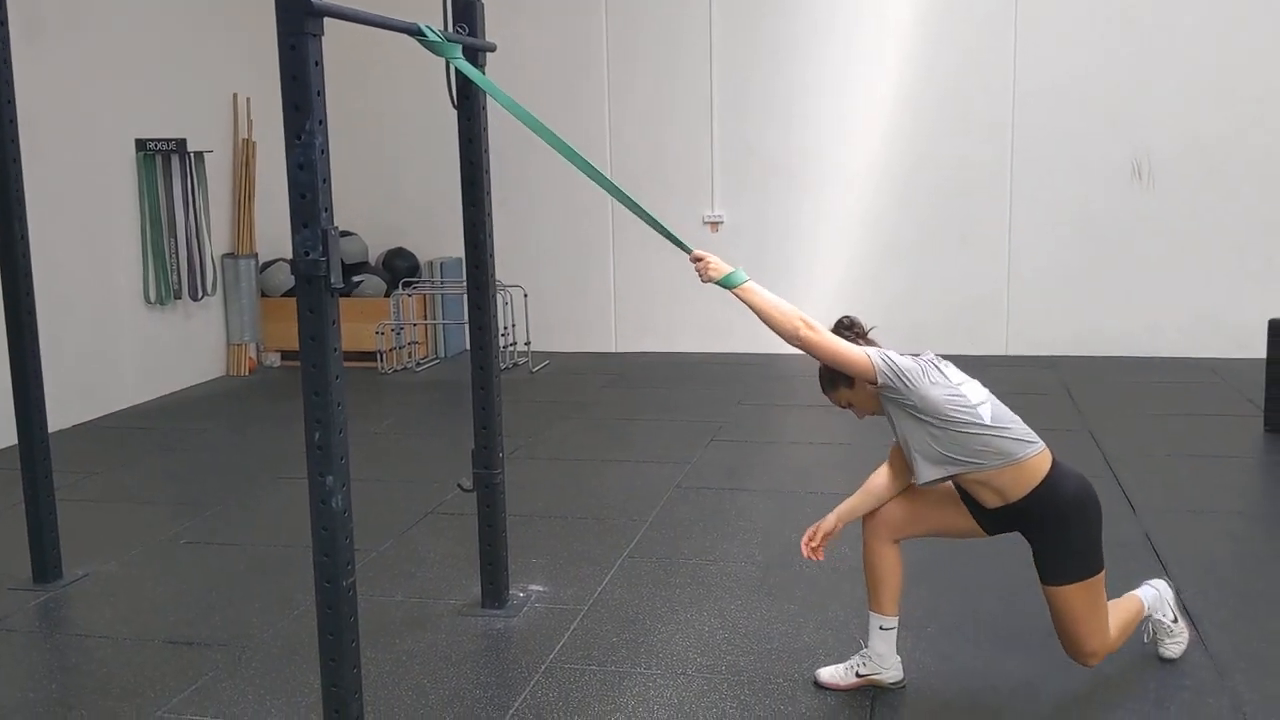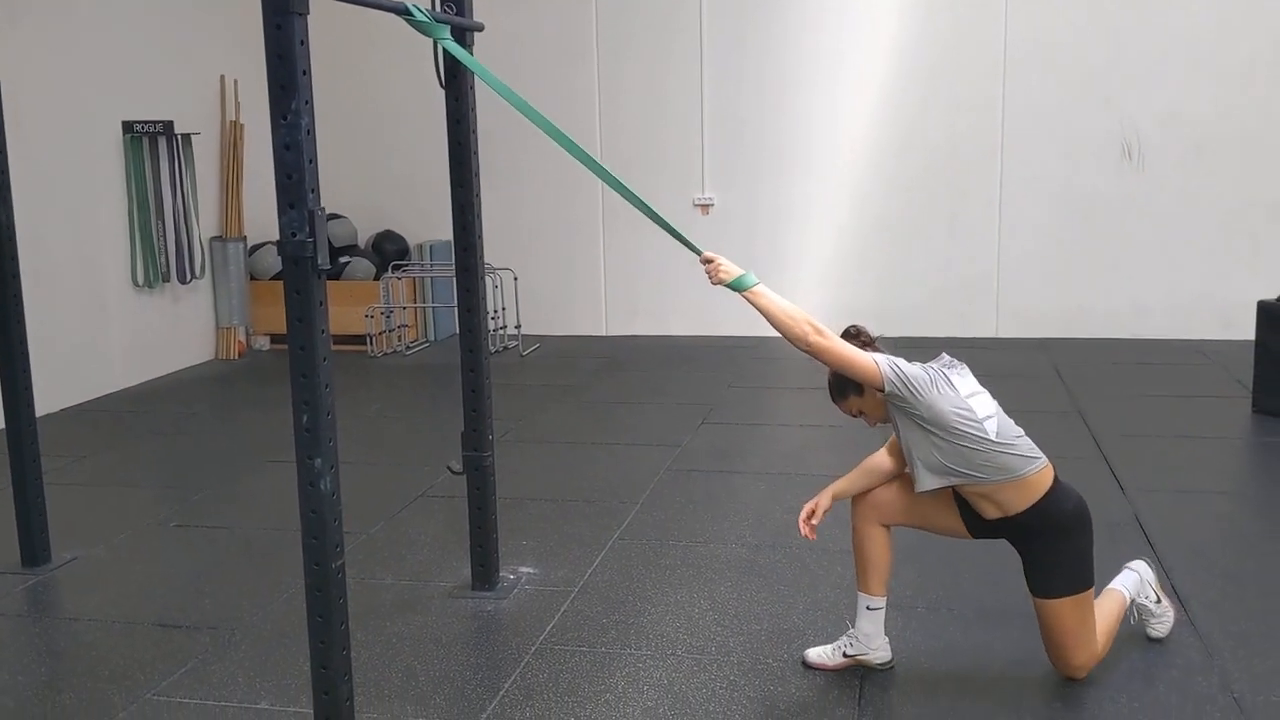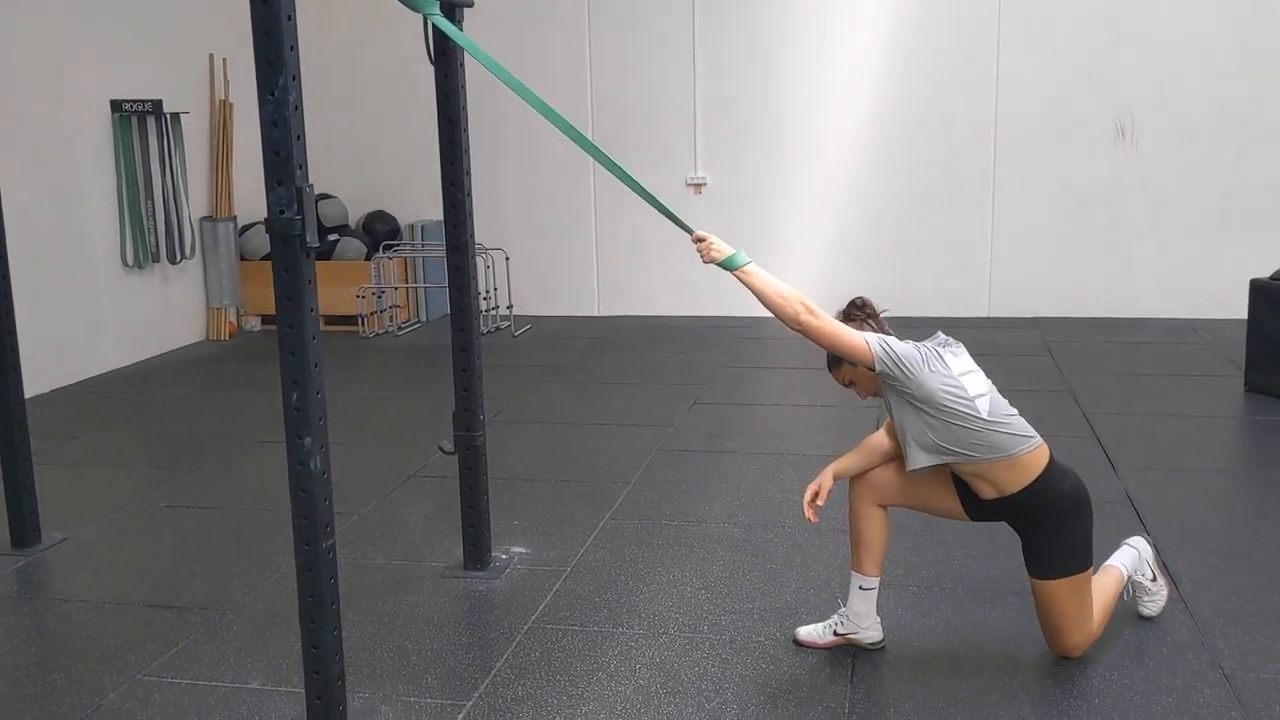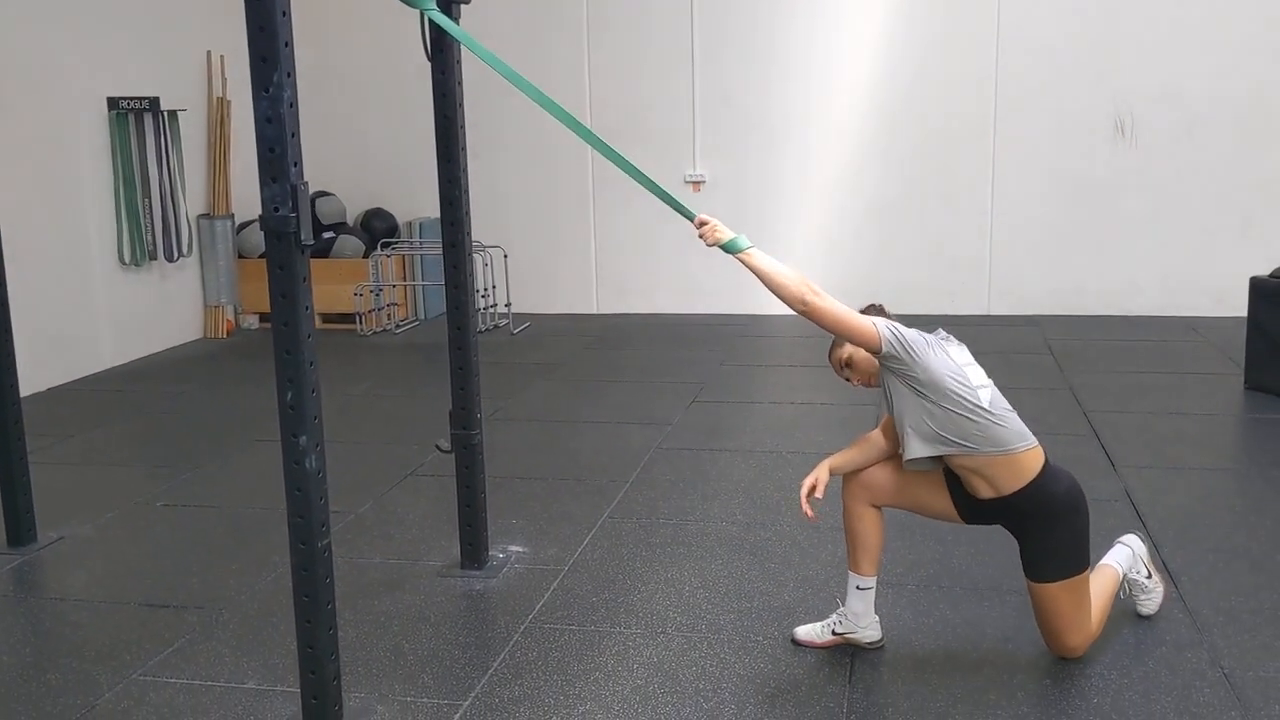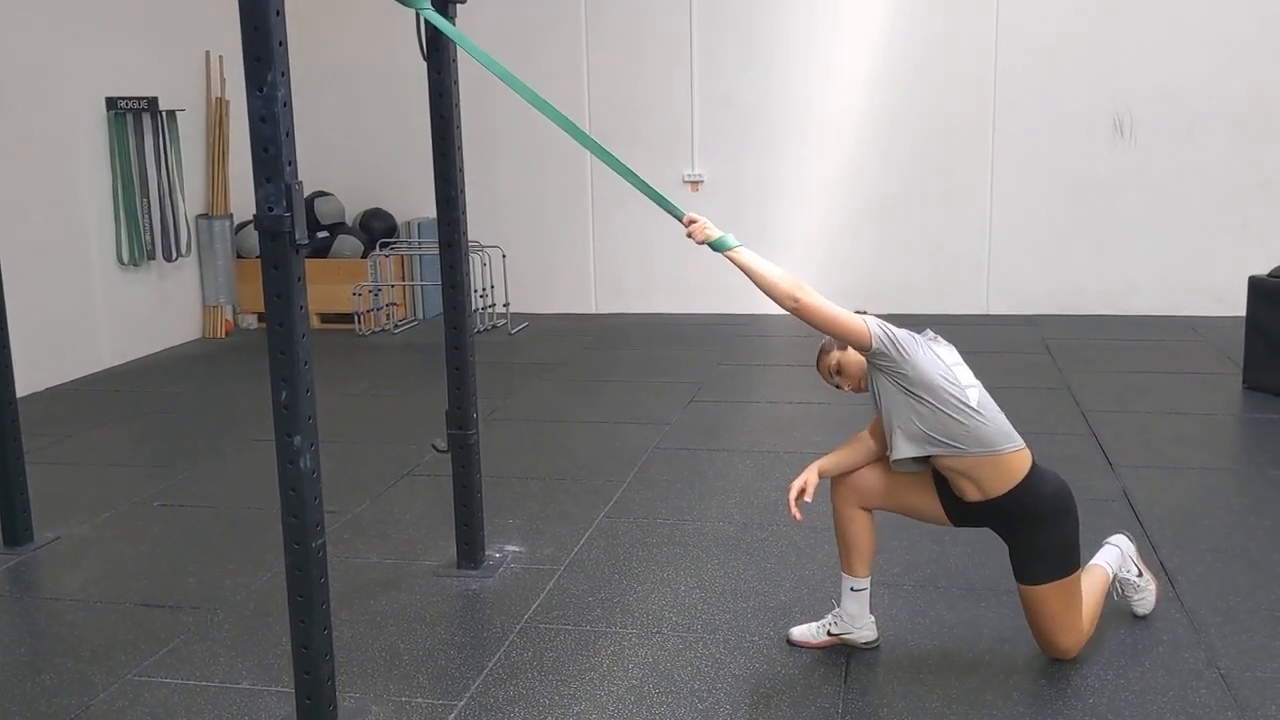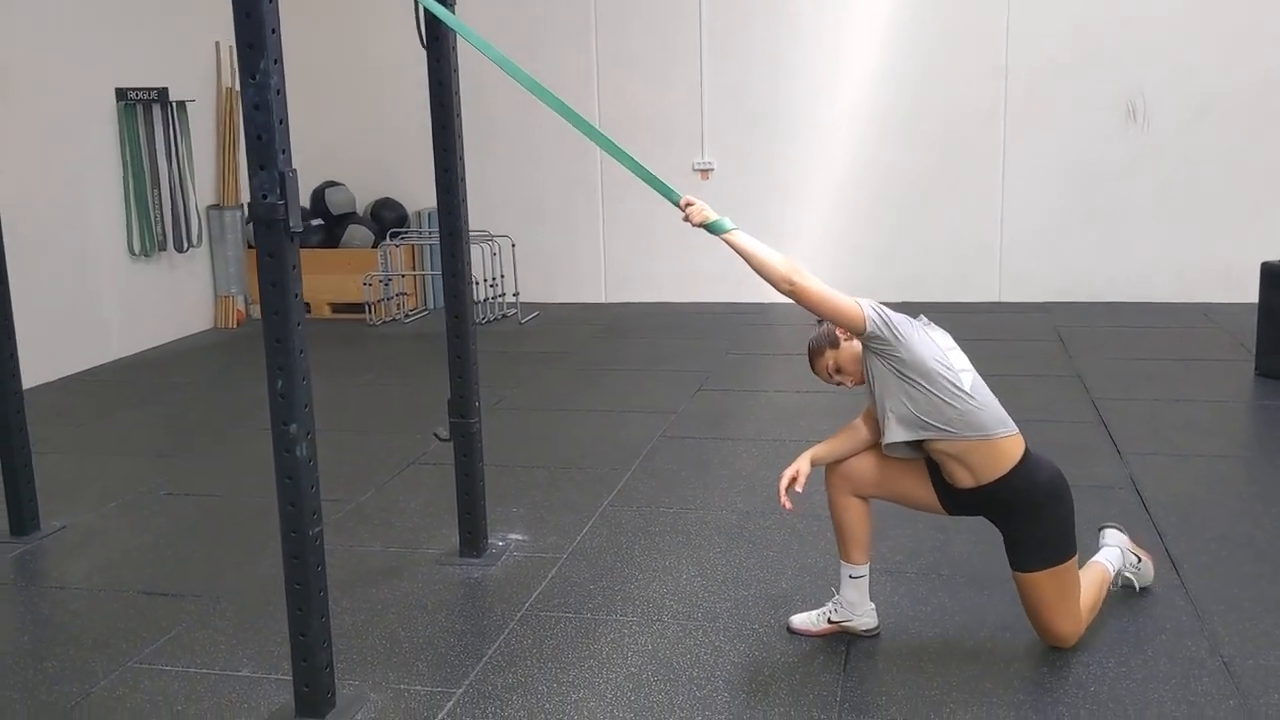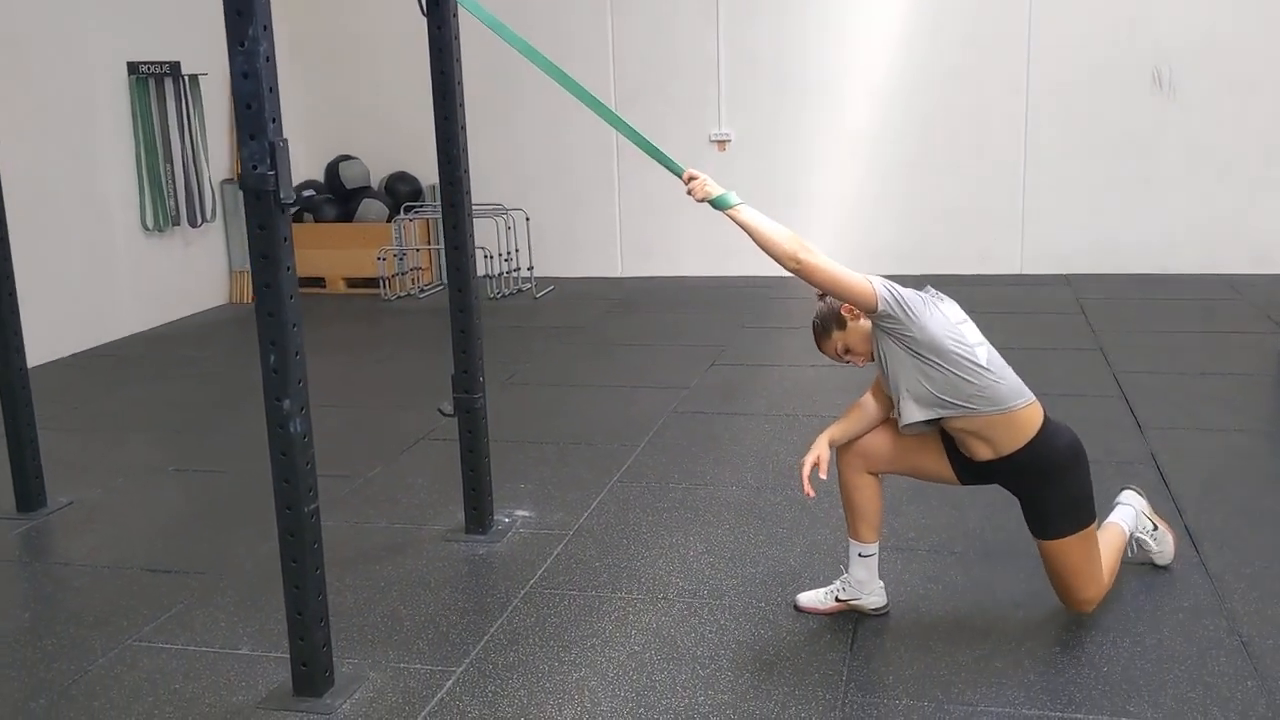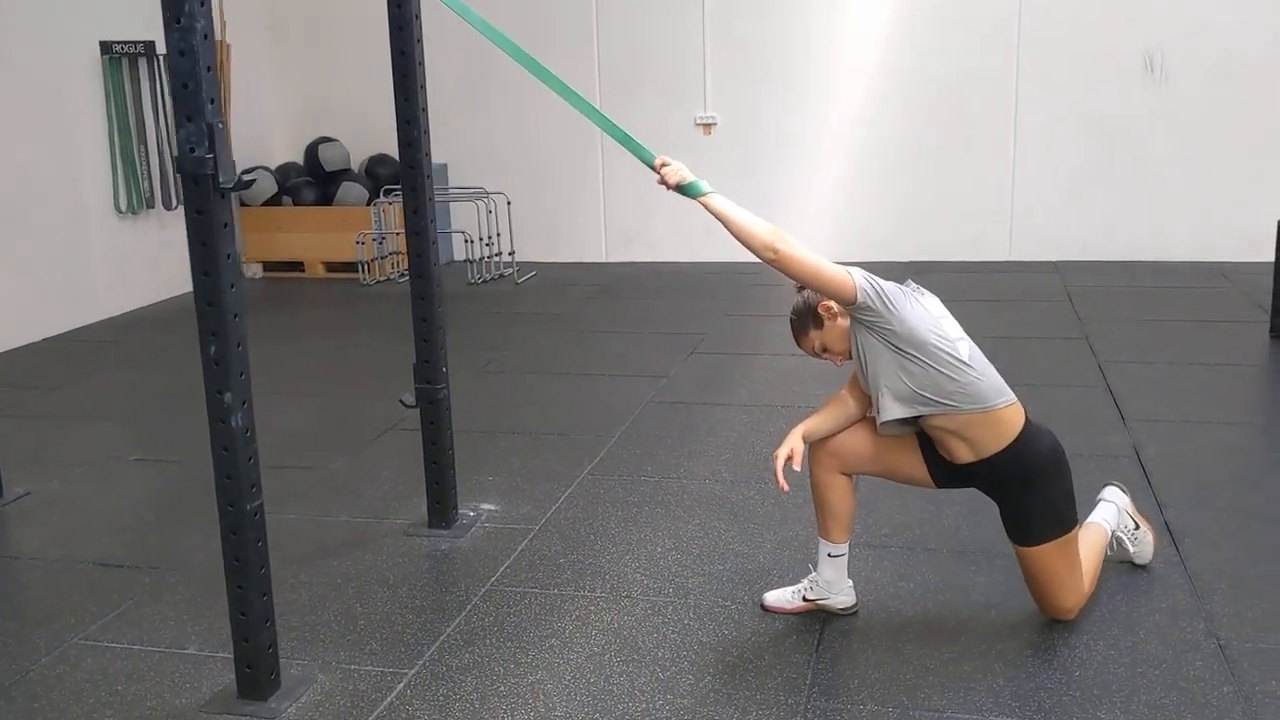
dt=0.4s
person 1, frame 1
left shoulder: (907, 377)
right shoulder: (907, 395)
left elbow: (805, 332)
right elbow: (897, 472)
left wrist: (734, 279)
right wrist: (837, 518)
left hip: (1057, 507)
right hip: (997, 499)
left knee: (1088, 648)
right knee: (880, 521)
left ankle: (1152, 600)
right ankle: (881, 660)
person 1, frame 2
left shoulder: (915, 386)
right shoulder: (914, 395)
left elbow: (813, 338)
right elbow: (894, 456)
left wrist: (744, 282)
right wrist: (832, 492)
left hip: (1051, 520)
right hip: (989, 505)
left knee: (1075, 664)
right knee: (870, 503)
left ankle: (1133, 584)
right ankle: (869, 642)
person 1, frame 3
left shoulder: (905, 361)
right shoulder: (916, 366)
left elbow: (805, 317)
right elbow: (893, 438)
left wrist: (735, 261)
right wrist: (833, 470)
left hip: (1050, 502)
right hip: (988, 489)
left knee: (1071, 644)
right knee: (869, 483)
left ankle: (1129, 561)
right ankle: (860, 622)
person 1, frame 4
left shoulder: (909, 350)
right shoulder: (903, 377)
left elbow: (808, 300)
right elbow: (887, 438)
left wrist: (737, 244)
right wrist: (829, 465)
left hip: (1045, 502)
right hip: (979, 489)
left knee: (1069, 645)
right knee: (861, 481)
left ankle: (1124, 560)
right ankle: (859, 621)
person 1, frame 5
left shoulder: (897, 351)
right shoulder: (892, 379)
left elbow: (798, 299)
right elbow: (876, 441)
left wrist: (725, 243)
right wrist: (817, 469)
left hip: (1033, 507)
right hip: (967, 494)
left knee: (1063, 646)
right knee: (849, 485)
left ankle: (1113, 561)
right ankle: (854, 622)
person 1, frame 6
left shoulder: (891, 336)
right shoulder: (886, 364)
left elbow: (794, 282)
right elbow: (870, 426)
left wrist: (722, 226)
right wrist: (811, 457)
left hip: (1027, 493)
right hip: (963, 481)
left knee: (1062, 633)
right knee: (844, 473)
left ankle: (1113, 556)
right ankle: (854, 610)
person 1, frame 7
left shoulder: (903, 311)
right shoulder: (893, 337)
left elbow: (800, 258)
right elbow: (880, 401)
left wrist: (726, 200)
right wrist: (826, 439)
left hip: (1044, 461)
right hip: (974, 451)
left knee: (1082, 598)
right knee: (855, 452)
left ankle: (1128, 517)
right ankle: (863, 588)
person 1, frame 8
left shoulder: (882, 304)
right shoulder: (872, 332)
left elbow: (775, 247)
right elbow: (858, 398)
left wrist: (698, 189)
right wrist: (800, 431)
left hip: (1024, 464)
right hip: (955, 455)
left knee: (1062, 606)
right knee: (828, 451)
left ankle: (1110, 514)
right ankle: (832, 587)
